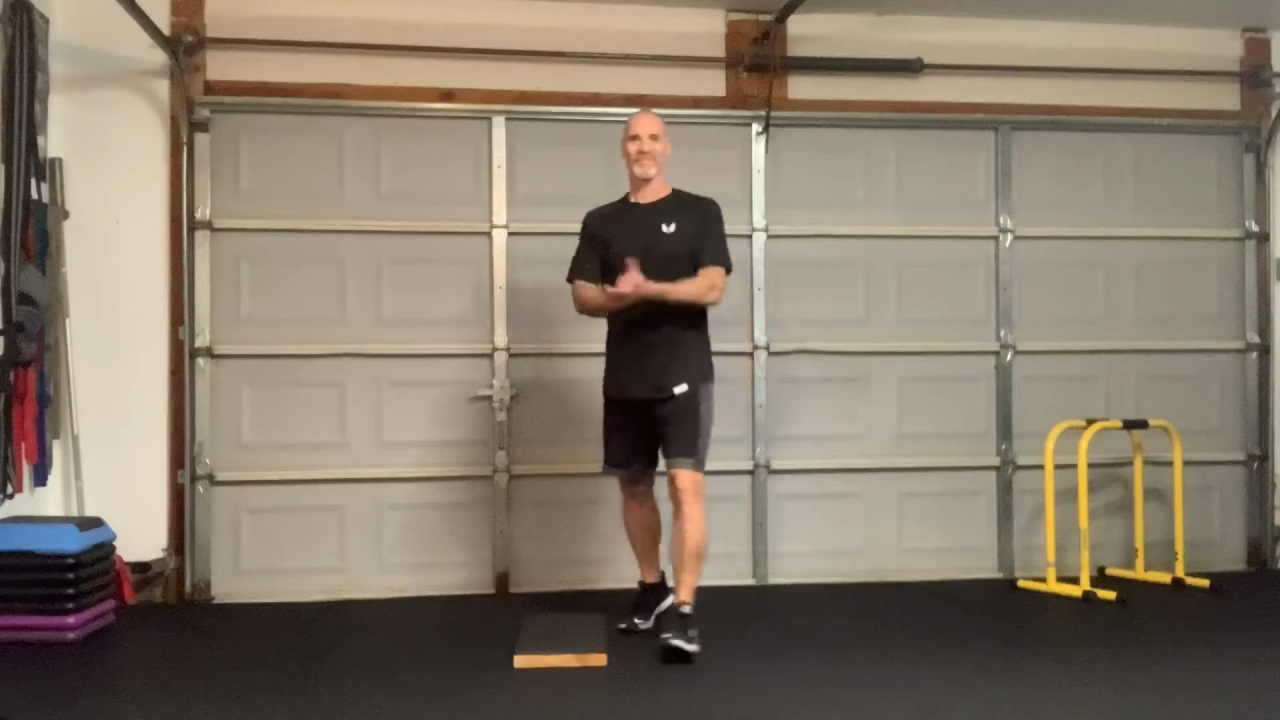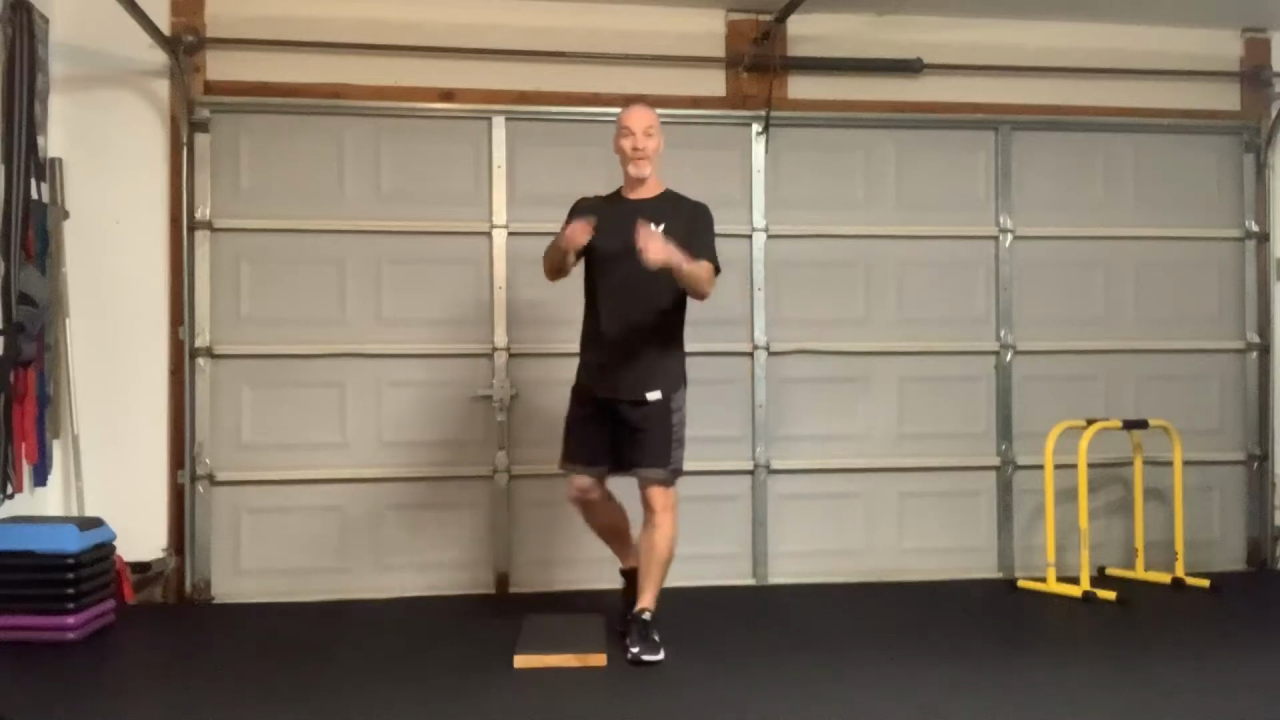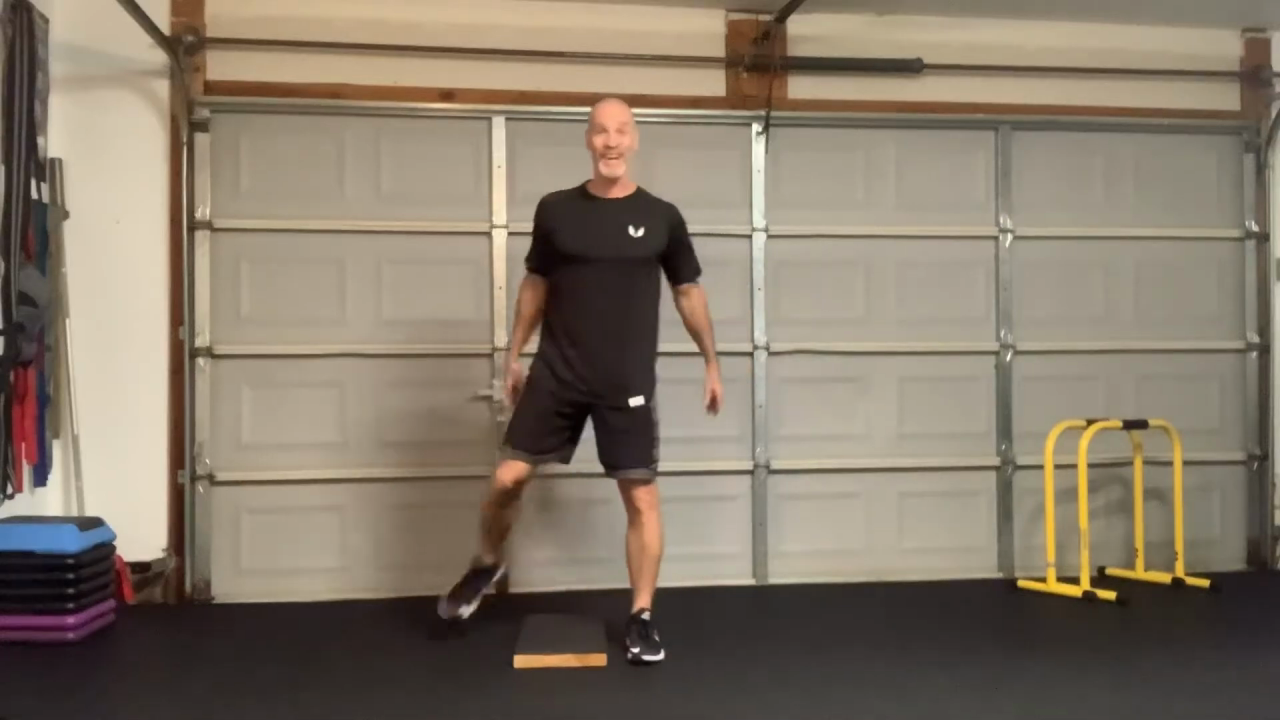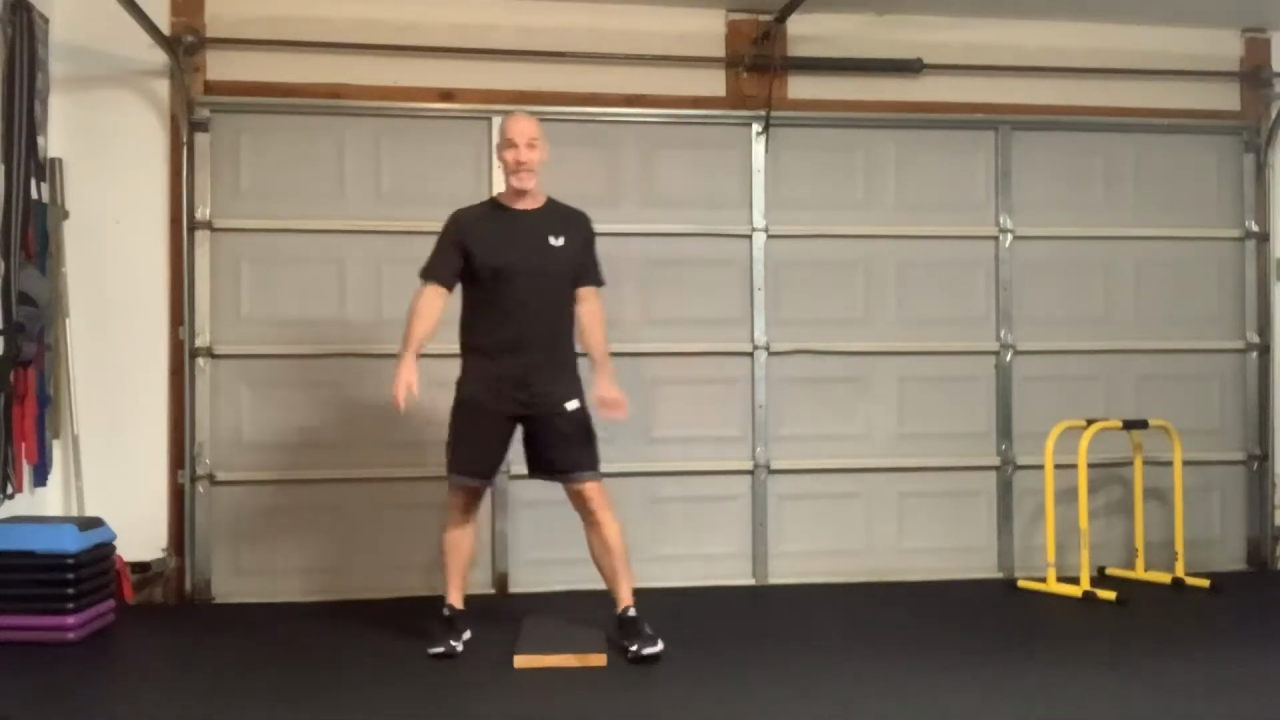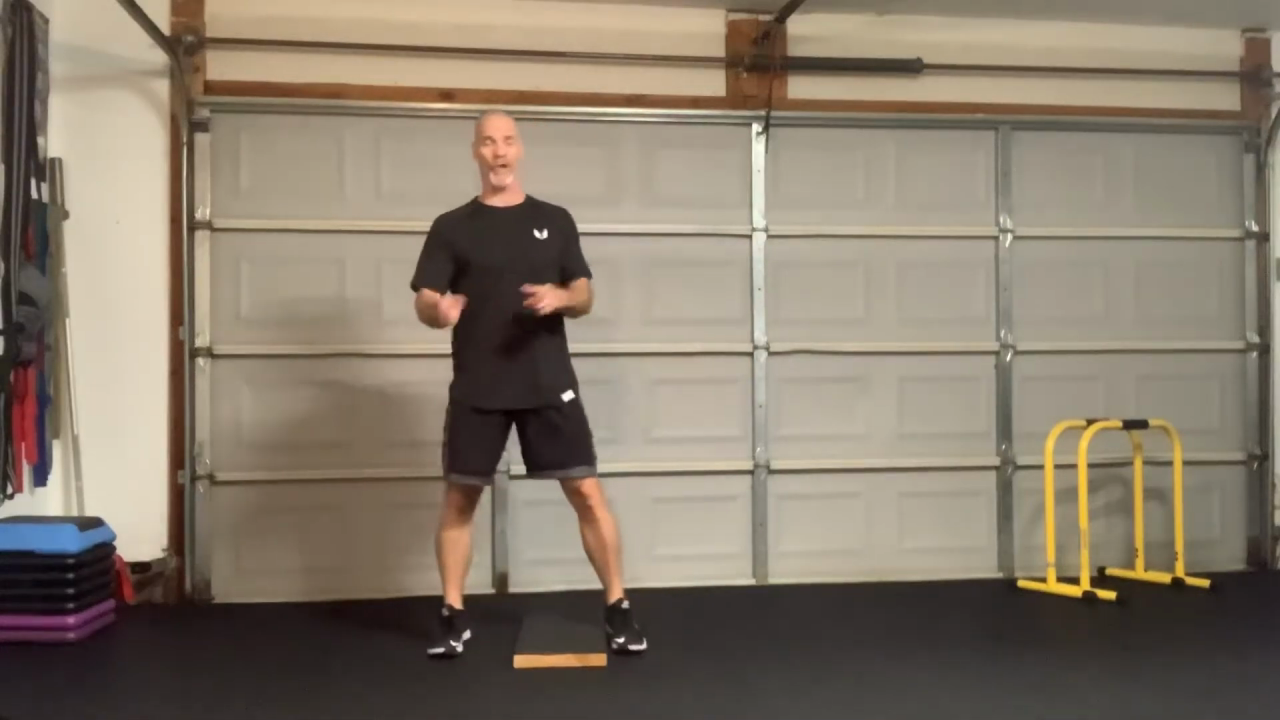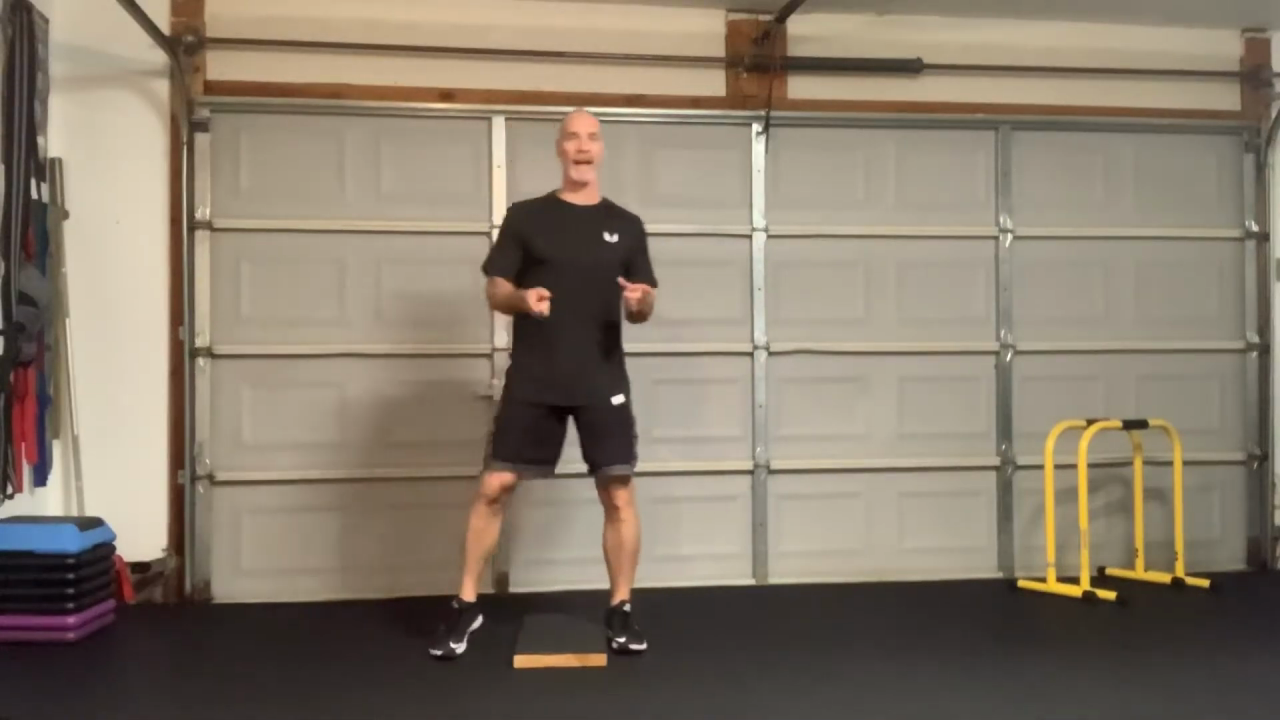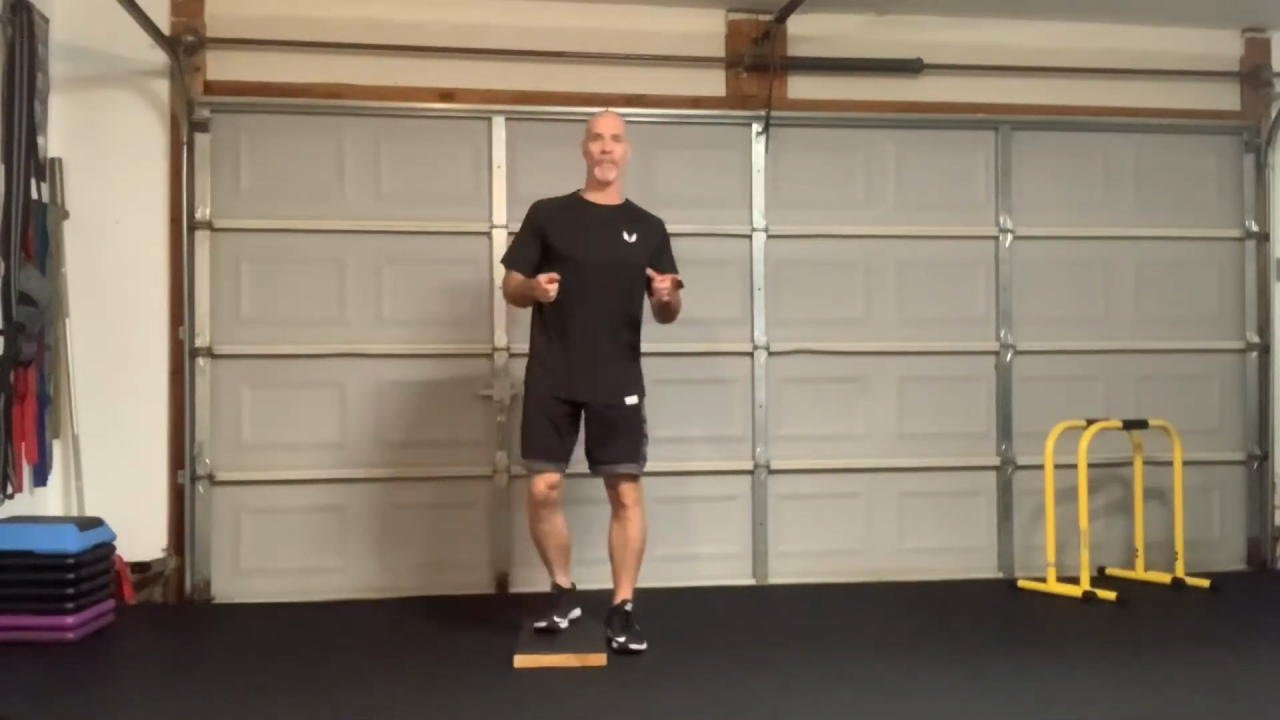
dt=0.4s
person 1, frame 1
left shoulder: (699, 211)
right shoulder: (600, 221)
left elbow: (713, 287)
right elbow: (581, 299)
left wrist: (651, 288)
right wrist: (616, 295)
left hip: (684, 374)
right hip: (624, 379)
left knee: (684, 485)
right knee: (634, 485)
left ankle: (682, 610)
right ankle: (653, 587)
person 1, frame 2
left shoulder: (689, 214)
right shoulder: (590, 211)
left elbow: (702, 280)
right elbow: (553, 269)
left wrist: (669, 257)
right wrist: (564, 246)
left hip: (655, 380)
right hip: (595, 379)
left knee: (658, 497)
right knee: (582, 488)
left ankle: (644, 617)
right ankle: (632, 567)
person 1, frame 3
left shoulder: (661, 218)
right shoulder: (555, 210)
left elbow: (689, 294)
right elbow: (536, 287)
left wrist: (711, 366)
right wrist: (515, 358)
left hip: (626, 384)
right hip: (555, 376)
left knee: (640, 498)
right knee: (508, 478)
left ankle: (640, 617)
right ankle: (487, 565)
person 1, frame 4
left shoulder: (573, 224)
right shoulder: (467, 224)
left elbow: (589, 302)
right elbow: (433, 292)
left wrist: (604, 373)
right wrist: (408, 357)
left hip: (555, 388)
right hip: (483, 390)
left knee: (592, 498)
right knee: (463, 499)
left ankle: (628, 618)
right ankle: (454, 614)
person 1, frame 5
left shoulder: (554, 220)
right shoulder: (451, 227)
left elbow: (583, 304)
right elbow: (423, 305)
left wrist: (563, 297)
right wrist: (441, 308)
left hip: (549, 384)
right hip: (478, 388)
left knee: (587, 493)
right knee: (459, 498)
left ankle: (617, 609)
right ankle: (453, 614)
person 1, frame 6
left shoulder: (626, 226)
right shoulder: (525, 216)
left elbow: (643, 303)
right elbow: (494, 291)
left wrist: (641, 303)
right wrist: (522, 300)
left hip: (603, 380)
right hip: (533, 380)
left knee: (619, 493)
right knee: (494, 488)
left ankle: (621, 610)
right ankle: (465, 607)
person 1, frame 7
left shoulder: (648, 227)
right shoulder: (547, 214)
left elbow: (665, 313)
right elbow: (510, 287)
left wrist: (667, 298)
right wrist: (533, 289)
left hip: (618, 380)
right hip: (551, 378)
left knee: (625, 493)
right knee: (543, 491)
left ankle: (622, 609)
right ankle: (563, 592)
